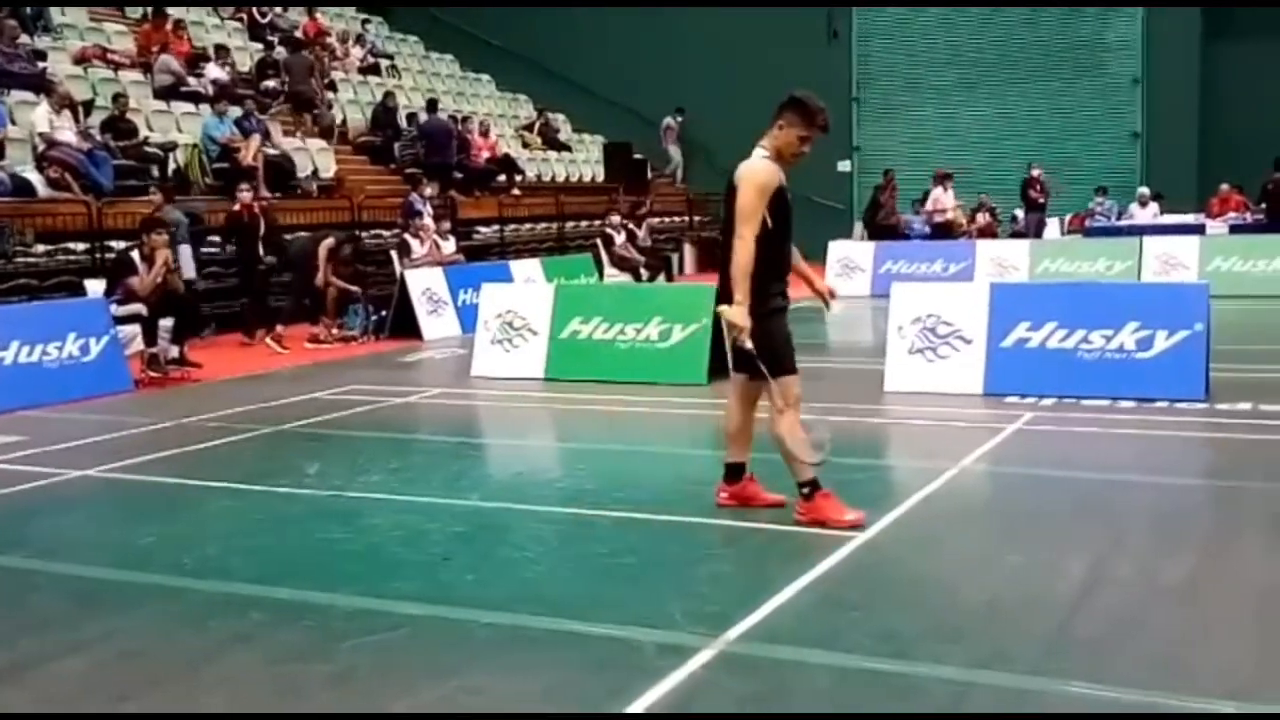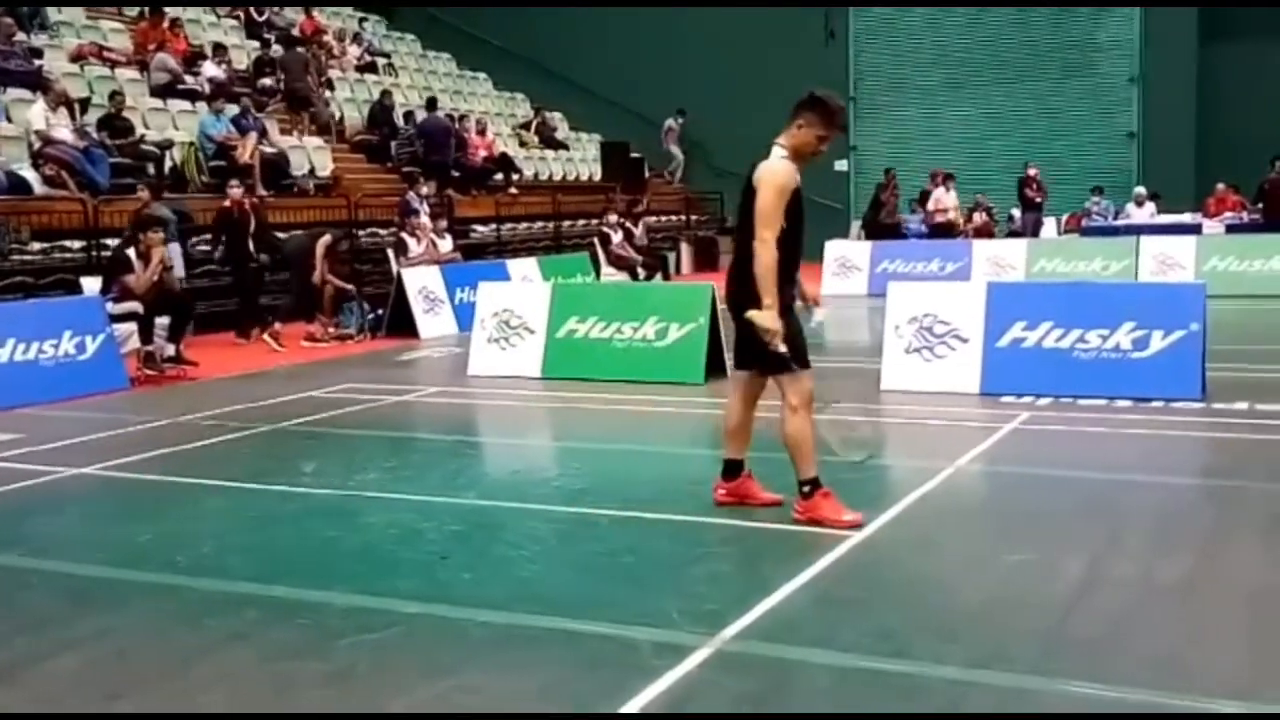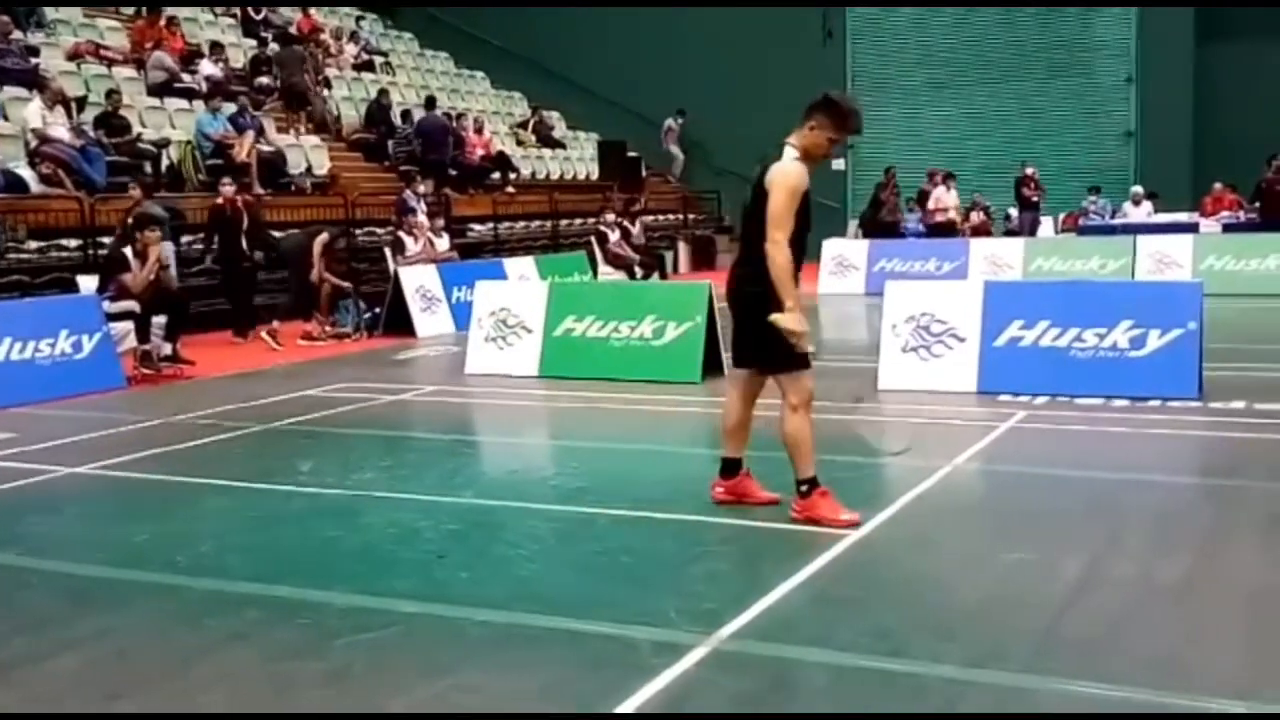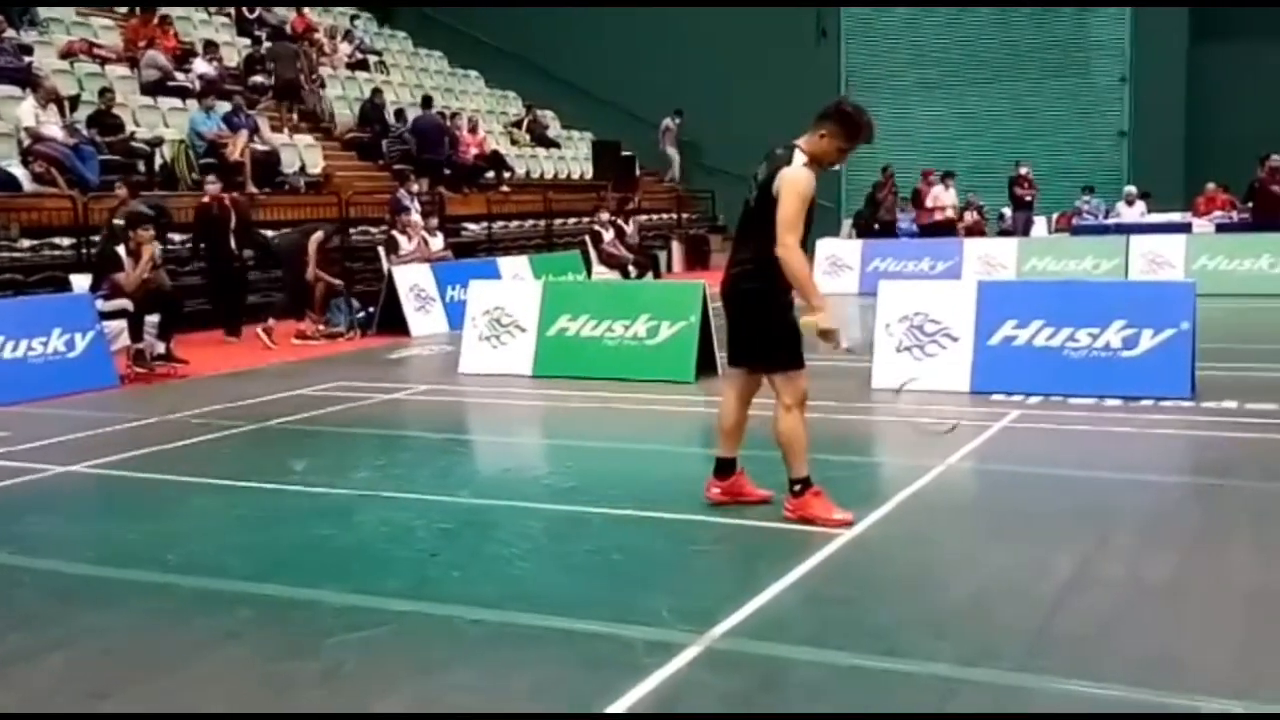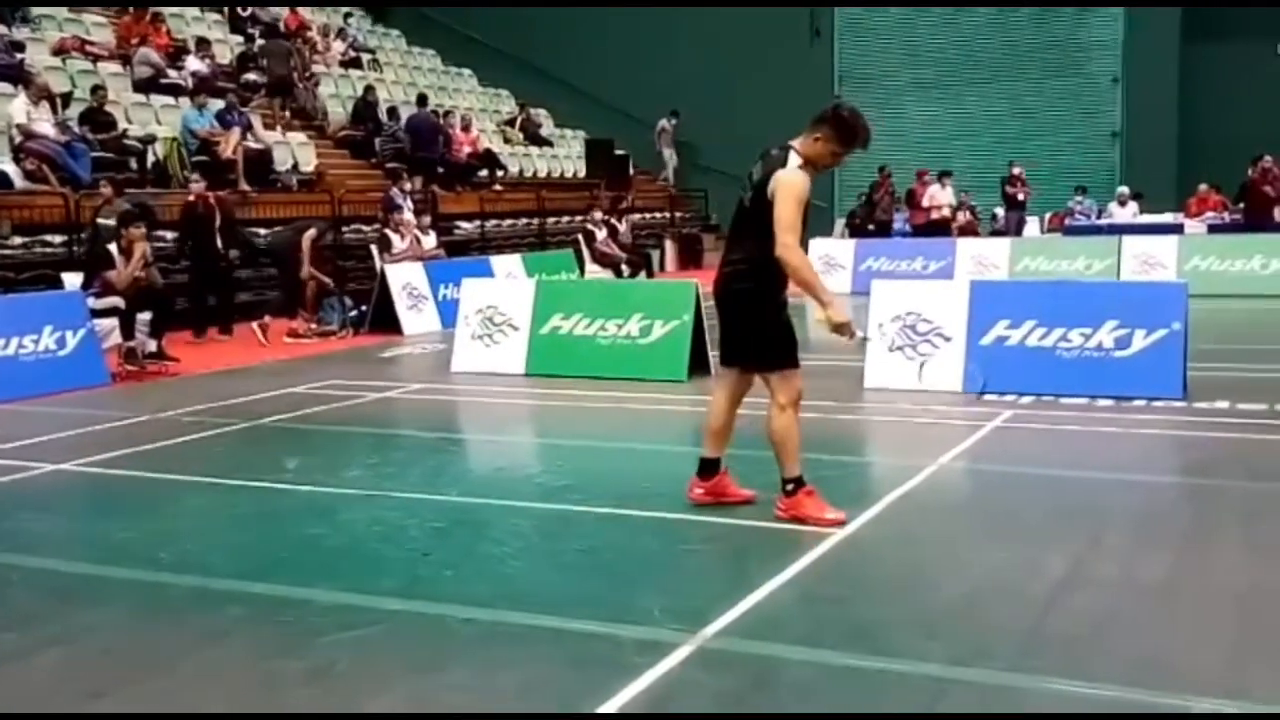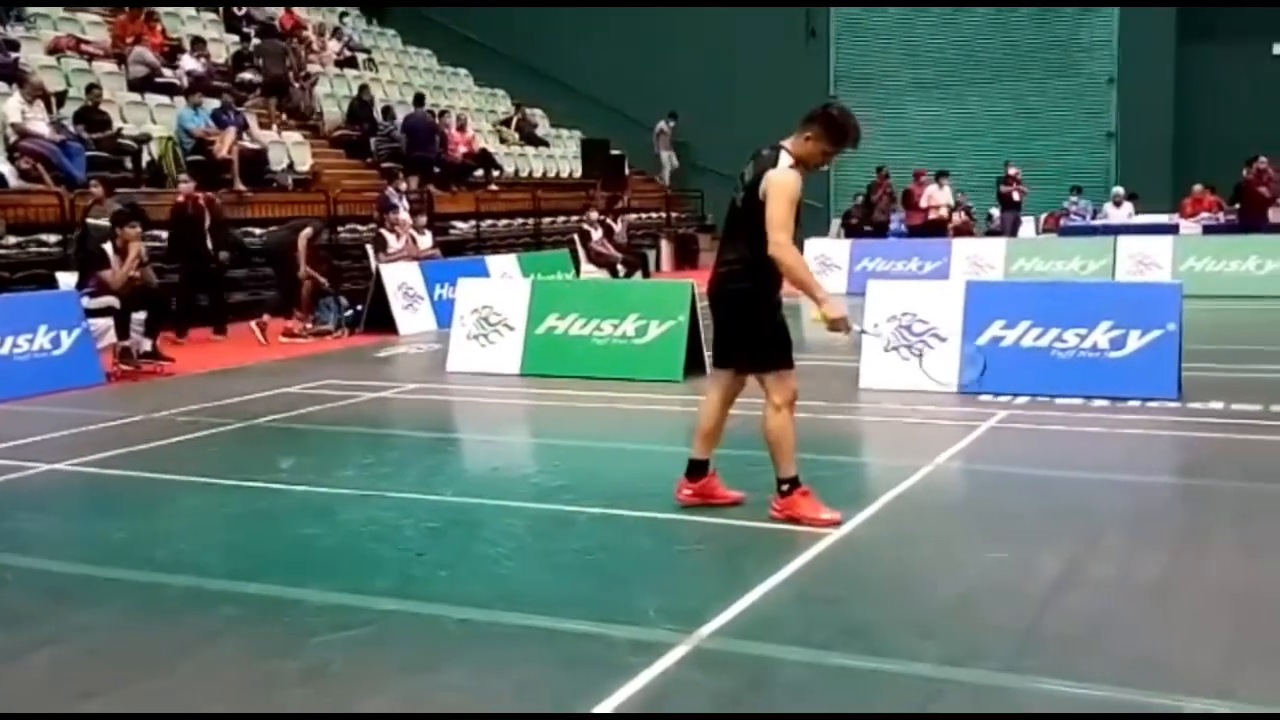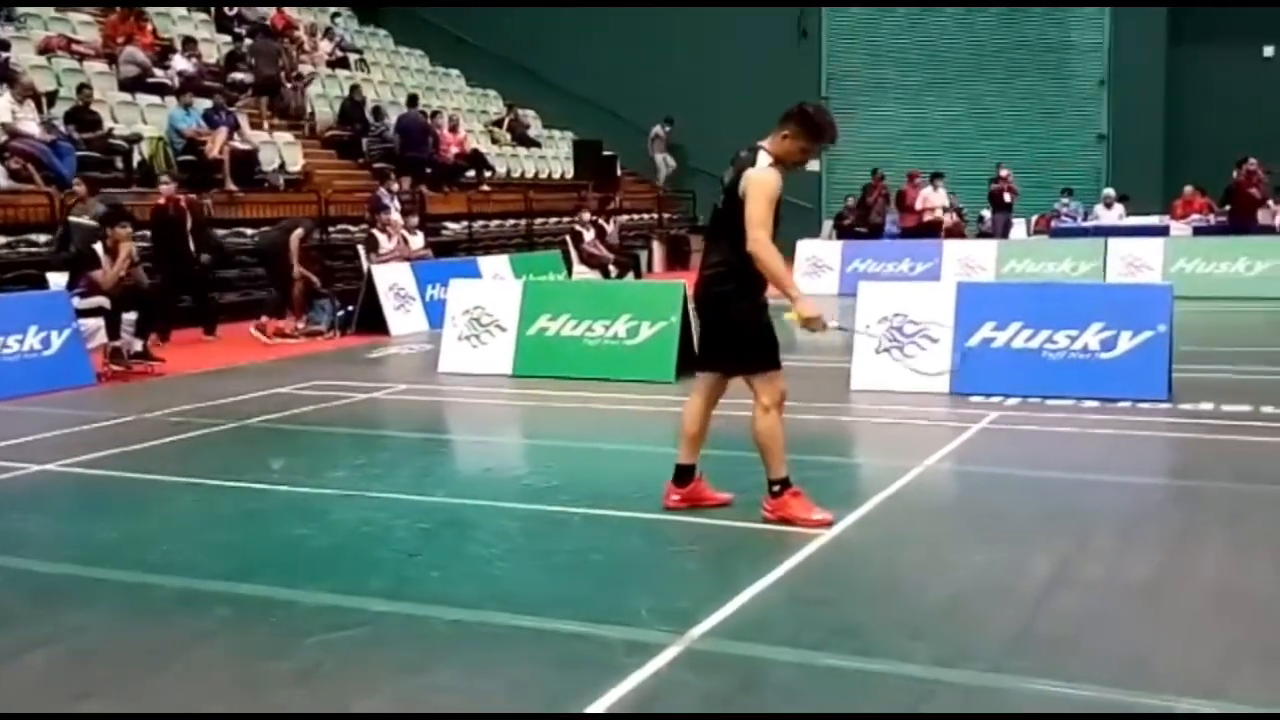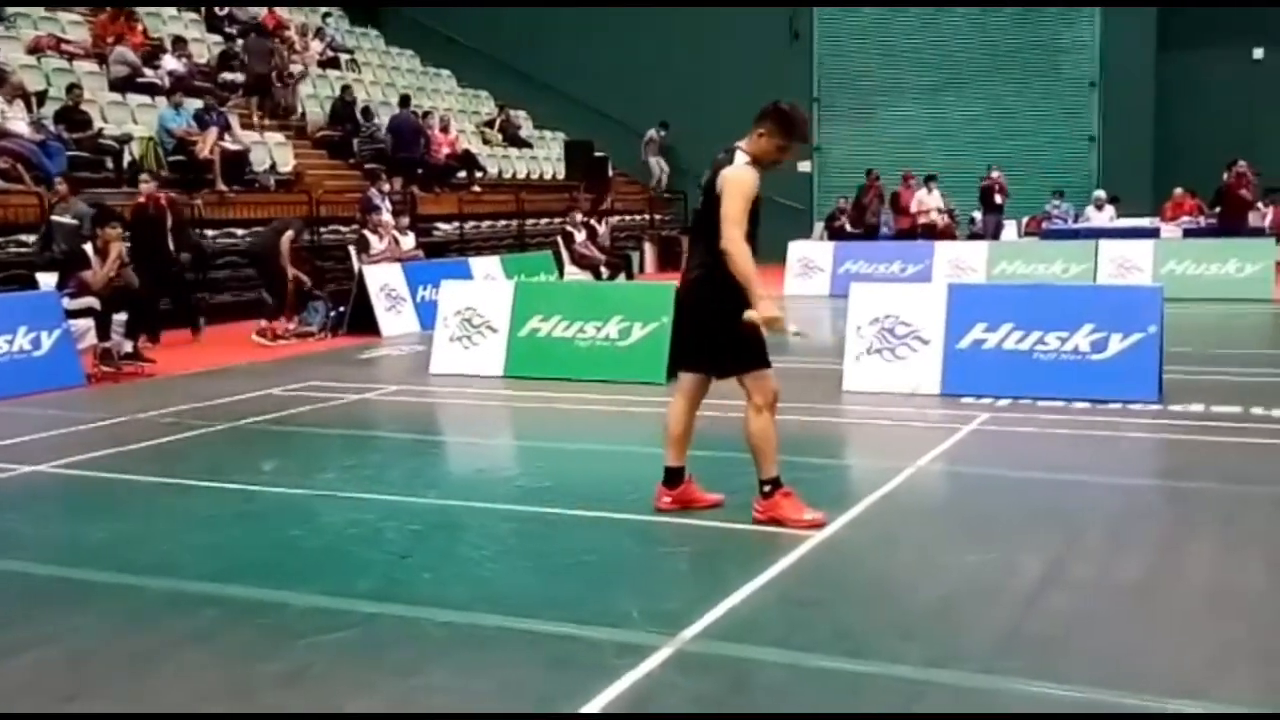
dt=0.1s
person 1, frame 1
left shoulder: (774, 170)
right shoulder: (758, 170)
right elbow: (743, 241)
left wrist: (812, 279)
right wrist: (739, 304)
left hip: (766, 297)
right hip: (756, 302)
left knee: (745, 389)
right knee: (788, 396)
left ankle: (735, 483)
right ankle: (811, 498)
person 1, frame 2
left shoulder: (779, 165)
right shoulder: (779, 171)
right elbow: (763, 242)
left wrist: (802, 287)
right wrist: (770, 307)
left hip: (752, 294)
right hip: (763, 297)
left knee: (746, 386)
right knee: (799, 394)
left ankle: (733, 479)
right ankle: (811, 497)
person 1, frame 3
left shoulder: (785, 165)
right shoulder: (790, 172)
right elbow: (776, 244)
left wrist: (787, 297)
right wrist: (791, 308)
left hip: (752, 292)
right hip: (762, 294)
left knee: (745, 384)
right knee: (799, 393)
left ankle: (731, 478)
right ankle: (808, 496)
person 1, frame 4
left shoulder: (780, 159)
right shoulder: (797, 176)
right elbow: (787, 250)
right wrist: (818, 308)
left hip: (744, 284)
right hip: (762, 292)
left knee: (740, 384)
right knee: (792, 393)
left ankle: (725, 476)
right ankle: (802, 495)
person 1, frame 5
left shoulder: (774, 158)
right shoulder: (793, 178)
right elbow: (786, 250)
right wrist: (828, 304)
left hip: (736, 283)
right hip: (756, 291)
left knee: (731, 384)
right knee: (787, 392)
left ankle: (708, 477)
right ankle: (794, 494)
person 1, frame 6
left shoulder: (767, 159)
right shoulder: (784, 177)
right elbow: (780, 248)
right wrist: (823, 300)
left hip: (730, 285)
right hip: (750, 292)
left knee: (723, 386)
right knee: (782, 392)
left ankle: (697, 479)
right ankle: (789, 495)
person 1, frame 7
left shoulder: (747, 161)
right shoulder: (764, 176)
right elbow: (758, 245)
right wrist: (797, 299)
left hip: (715, 288)
right hip: (735, 295)
left knee: (705, 389)
right knee: (770, 393)
left ankle: (684, 483)
right ankle: (780, 496)
person 1, frame 8
left shoulder: (727, 166)
right shoulder: (742, 174)
right elbow: (732, 243)
left wrist: (753, 294)
right wrist: (763, 300)
left hip: (697, 292)
right hip: (719, 297)
left knee: (689, 390)
right knee: (763, 392)
left ankle: (674, 486)
right ankle: (771, 496)
